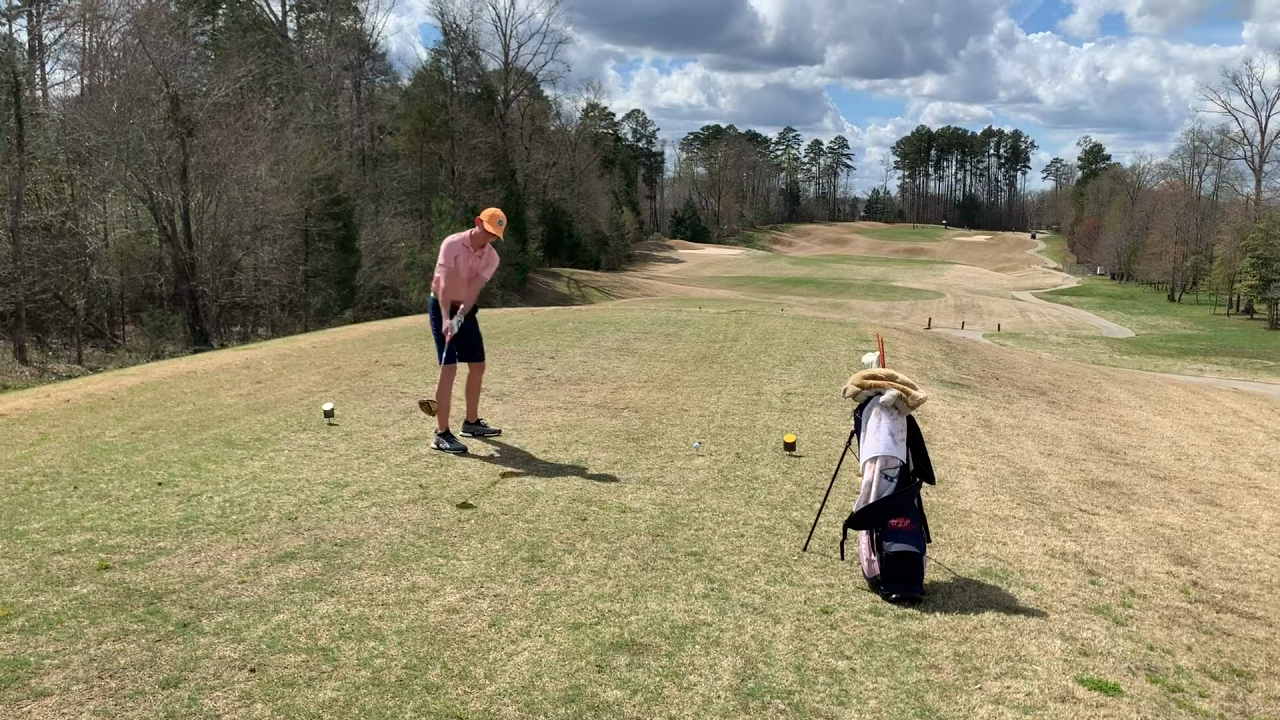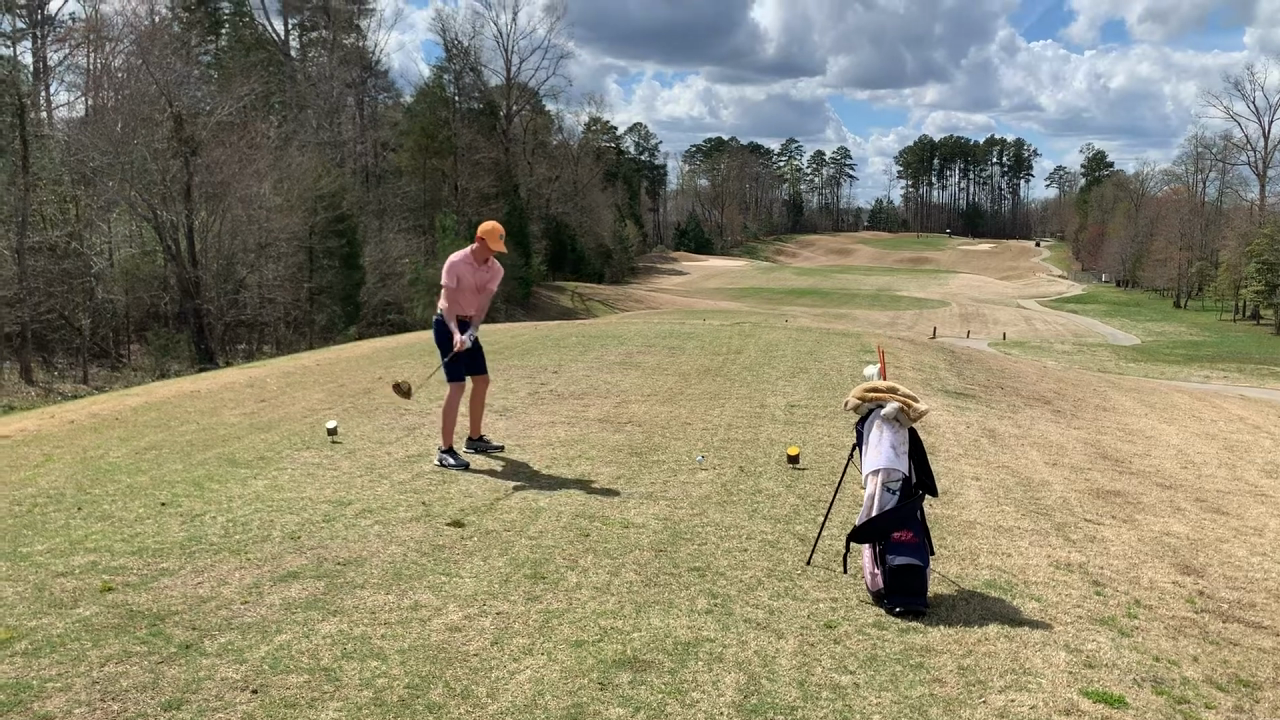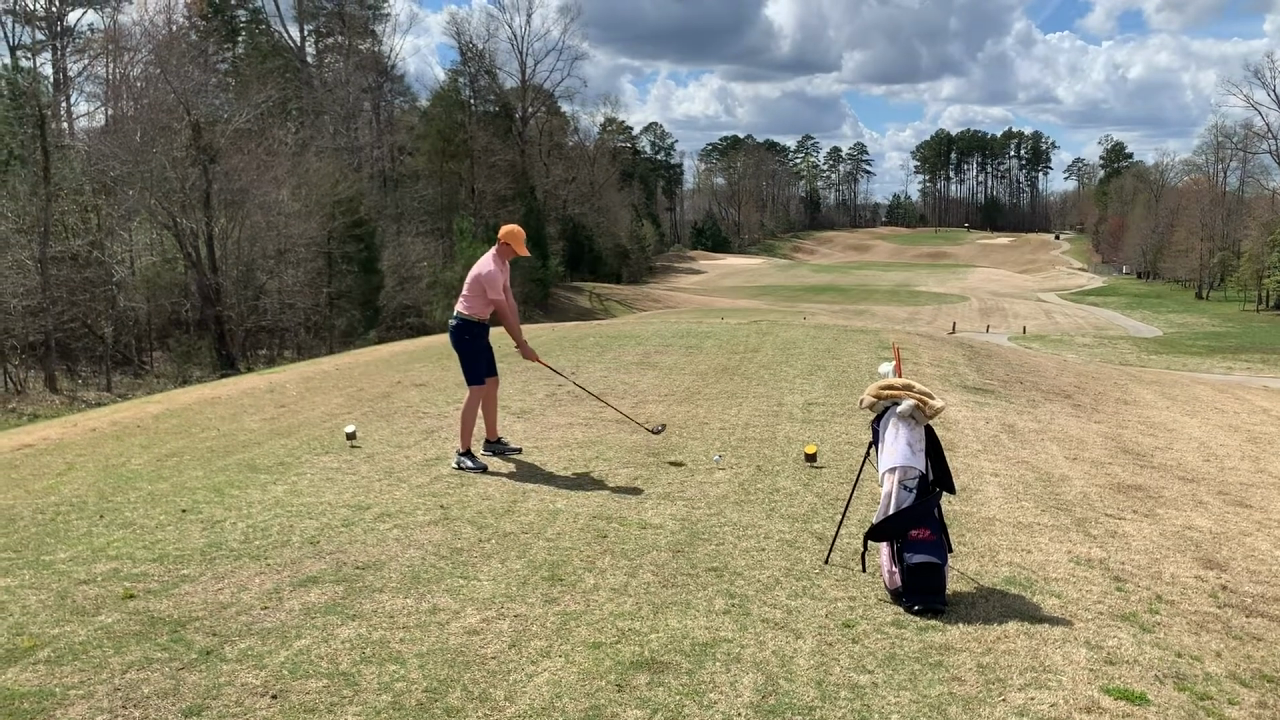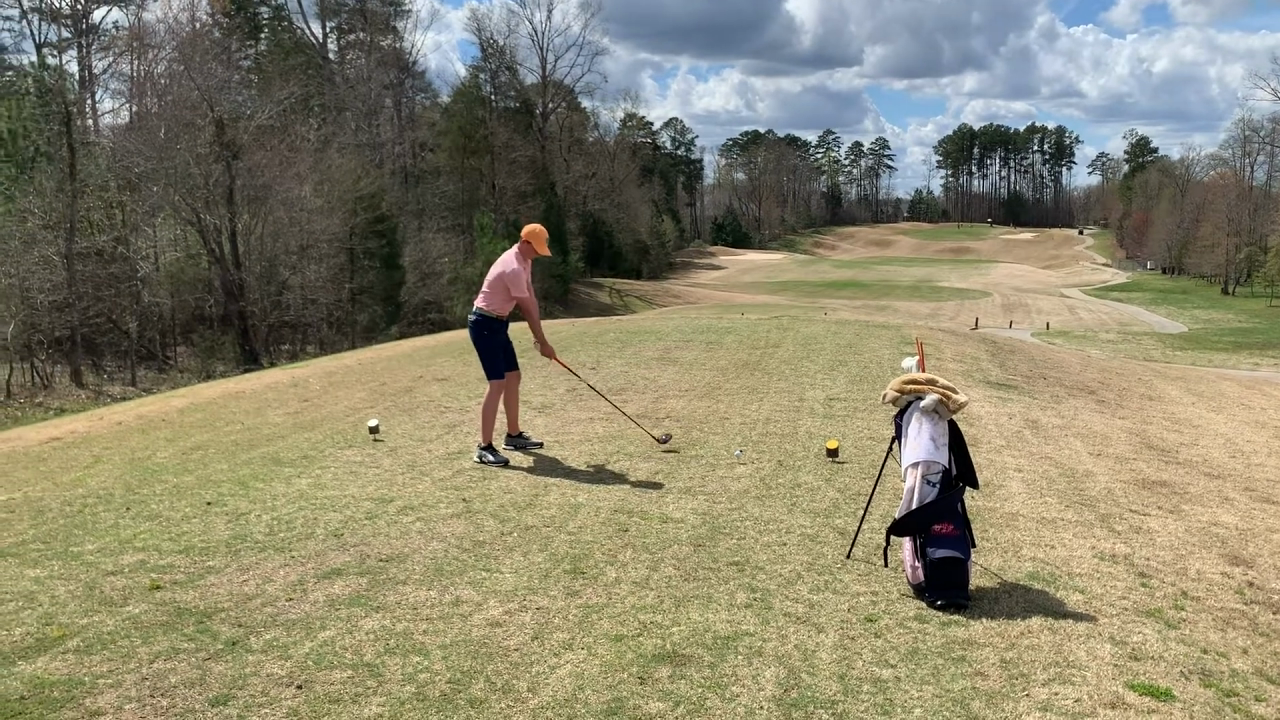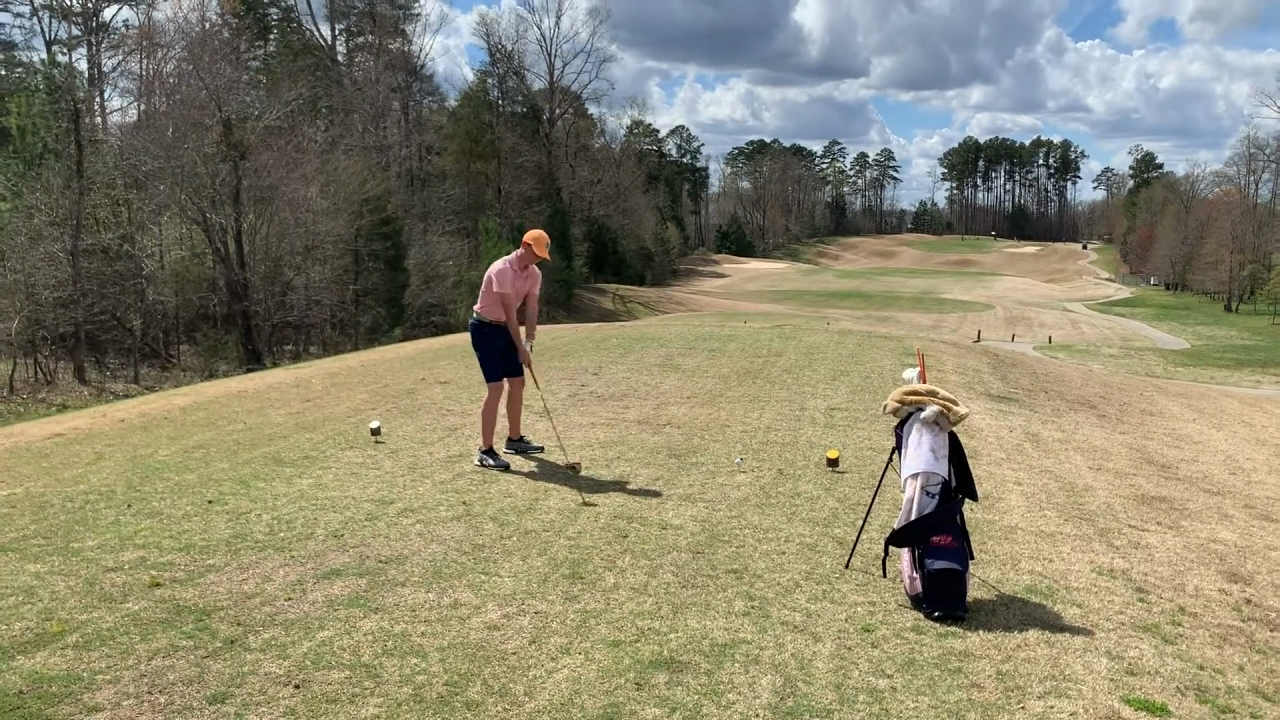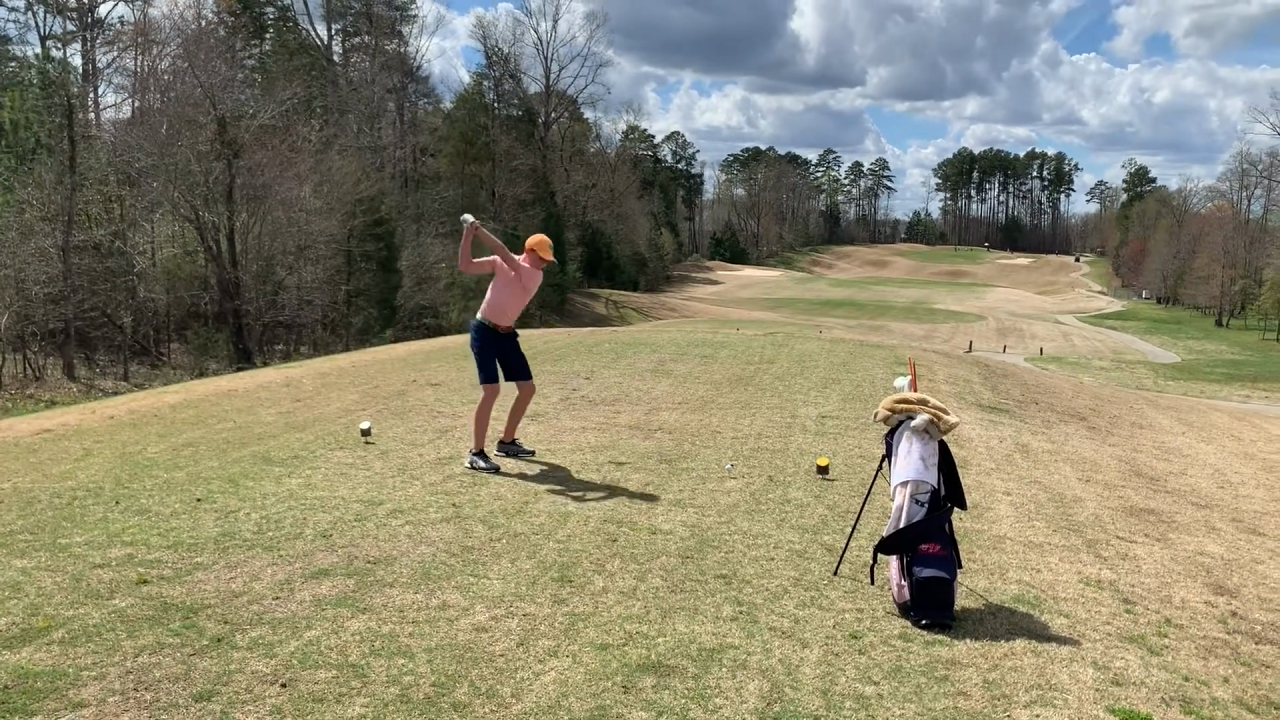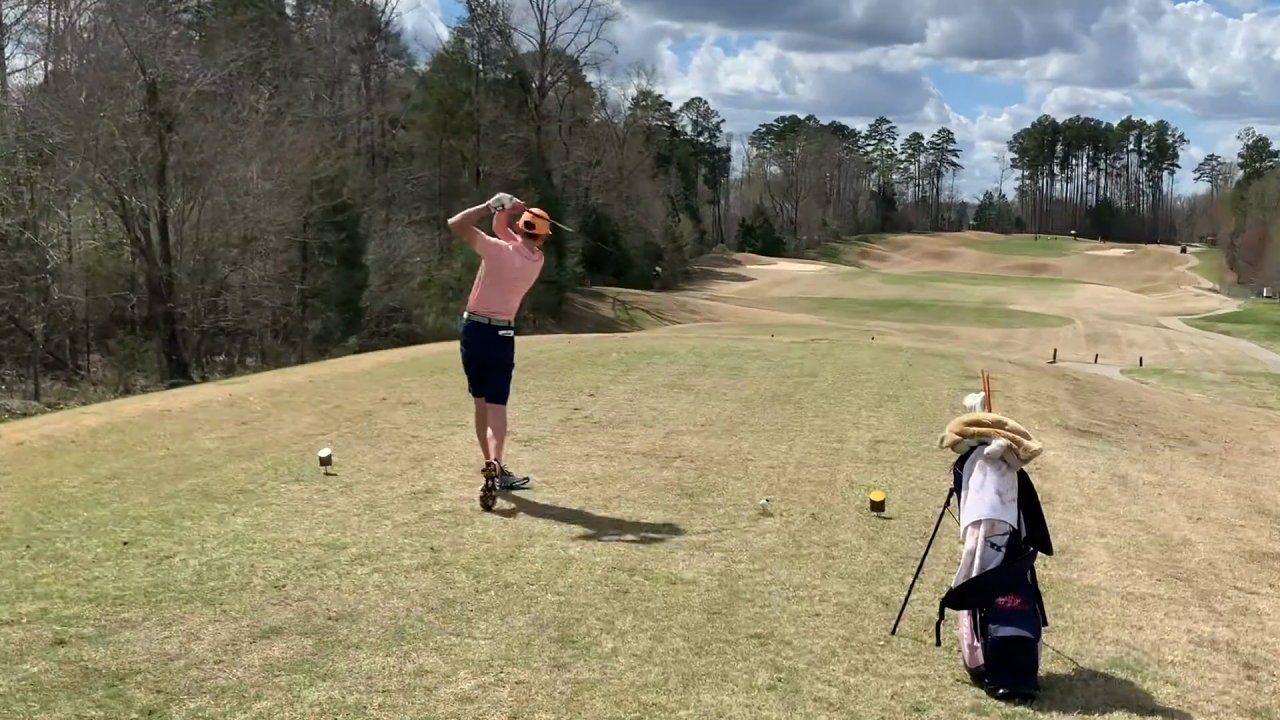
dt=0.7s
person 1, frame 1
left shoulder: (492, 257)
right shoulder: (452, 243)
left elbow: (474, 290)
right elbow: (444, 282)
left wrist: (458, 319)
right wrist: (445, 318)
left hip: (465, 311)
right hip: (442, 308)
left knee: (478, 367)
right knee: (449, 368)
left ankle: (471, 422)
right ankle: (442, 433)
person 1, frame 2
left shoulder: (496, 269)
right shoulder: (455, 262)
left elbow: (482, 305)
right elbow: (448, 302)
left wrist: (471, 334)
right wrist: (455, 333)
left hip: (469, 326)
right hip: (448, 325)
left knee: (482, 382)
right knee: (457, 385)
left ankle: (475, 438)
right ankle: (445, 450)
person 1, frame 3
left shoulder: (502, 265)
right shoulder: (490, 270)
left elbow: (511, 304)
right elbow: (503, 314)
left wrist: (521, 339)
right wrist: (522, 345)
left hip: (478, 328)
right hip: (466, 329)
left knee: (492, 383)
right knee: (477, 389)
left ankle: (492, 440)
right ankle: (463, 453)
person 1, frame 4
left shoulder: (523, 261)
right shoulder: (513, 269)
left elbow: (531, 300)
right elbow: (528, 311)
left wrist: (538, 338)
right wrist: (543, 343)
left hip: (497, 324)
right hip: (484, 325)
left knee: (513, 377)
right knee: (497, 384)
left ankle: (513, 435)
right ankle: (484, 447)
person 1, frame 5
left shoulder: (535, 274)
right shoulder: (502, 268)
left elbow: (531, 309)
right elbow: (509, 311)
left wrist: (528, 342)
right wrist: (520, 346)
left hip: (504, 329)
right hip: (485, 329)
left knee: (517, 383)
right knee: (496, 388)
left ankle: (514, 438)
right ankle: (485, 451)
person 1, frame 6
left shoulder: (534, 277)
right shoulder: (504, 261)
left elbow: (501, 251)
right elbow: (464, 266)
left wrist: (477, 229)
right wrist: (468, 232)
left hip: (506, 334)
right hip: (484, 332)
left knee: (527, 390)
right knee: (491, 391)
left ankle: (508, 442)
right ankle: (476, 453)
person 1, frame 7
left shoulder: (499, 250)
right shoulder: (537, 260)
left elbow: (455, 225)
right elbow: (501, 228)
left wrist: (491, 205)
right wrist: (503, 207)
left hip: (473, 329)
right hip: (501, 334)
left knee: (481, 403)
right knee: (496, 407)
left ankle: (494, 469)
right ankle: (494, 466)
